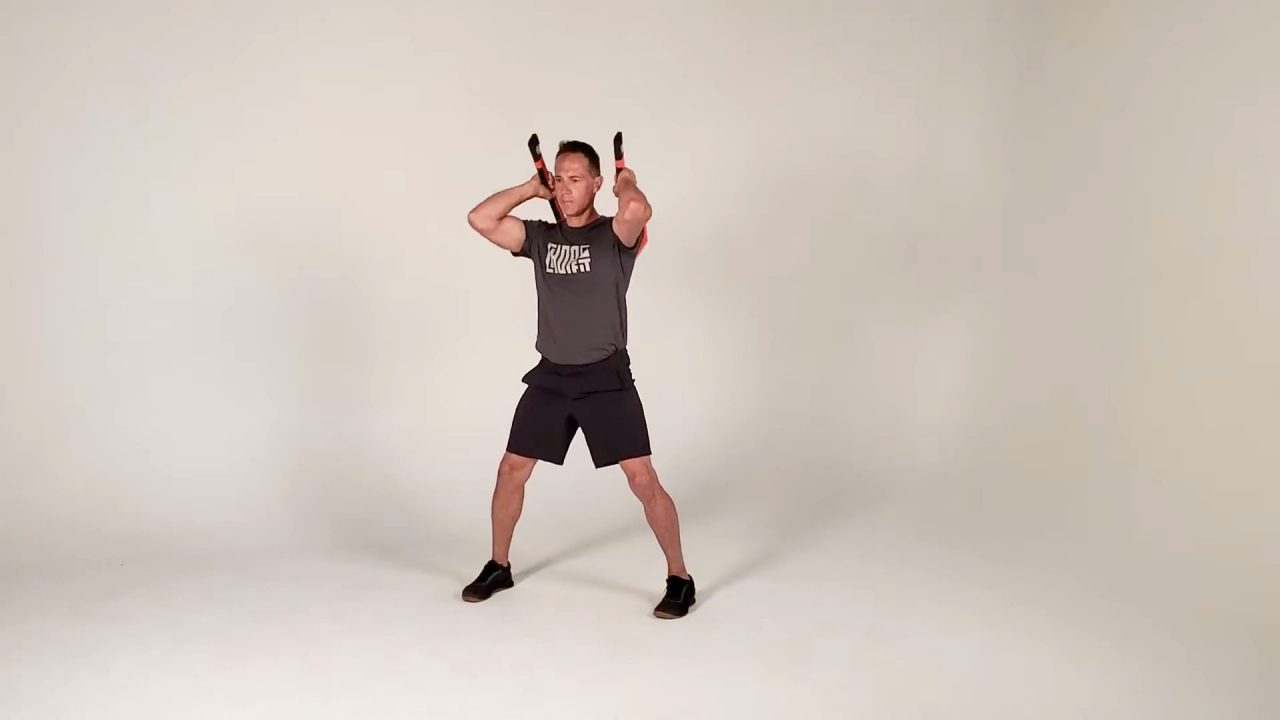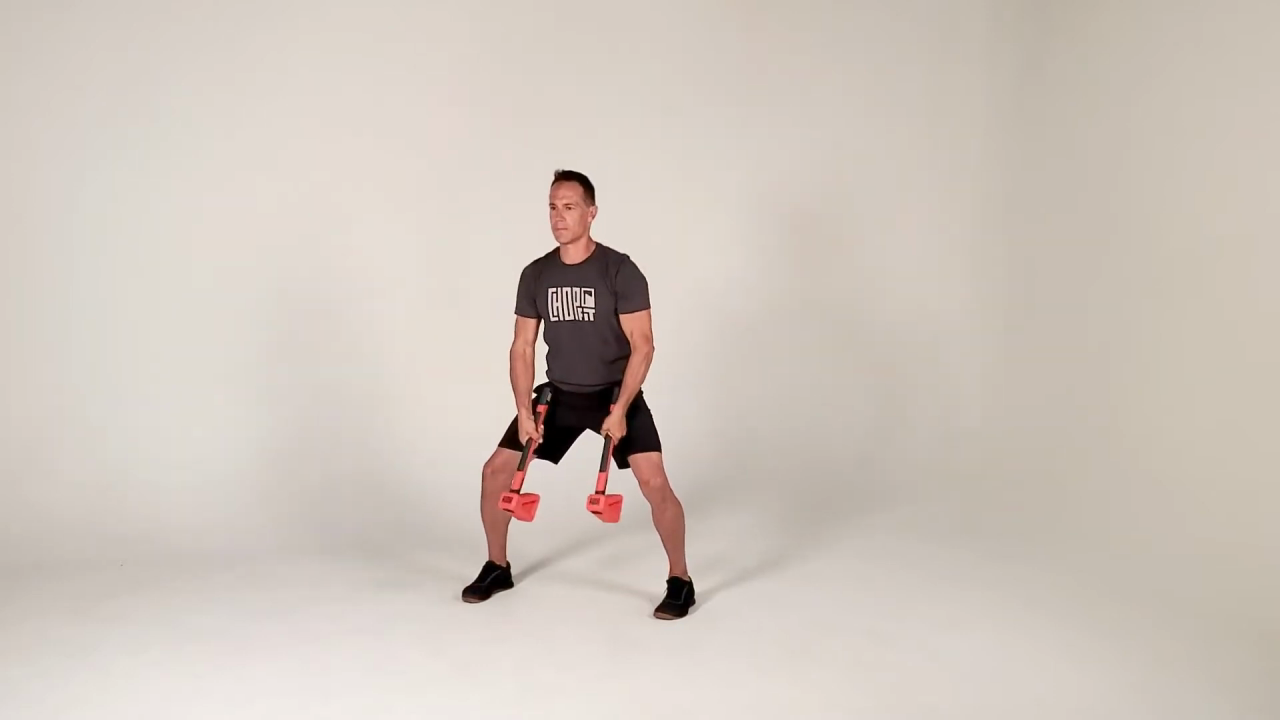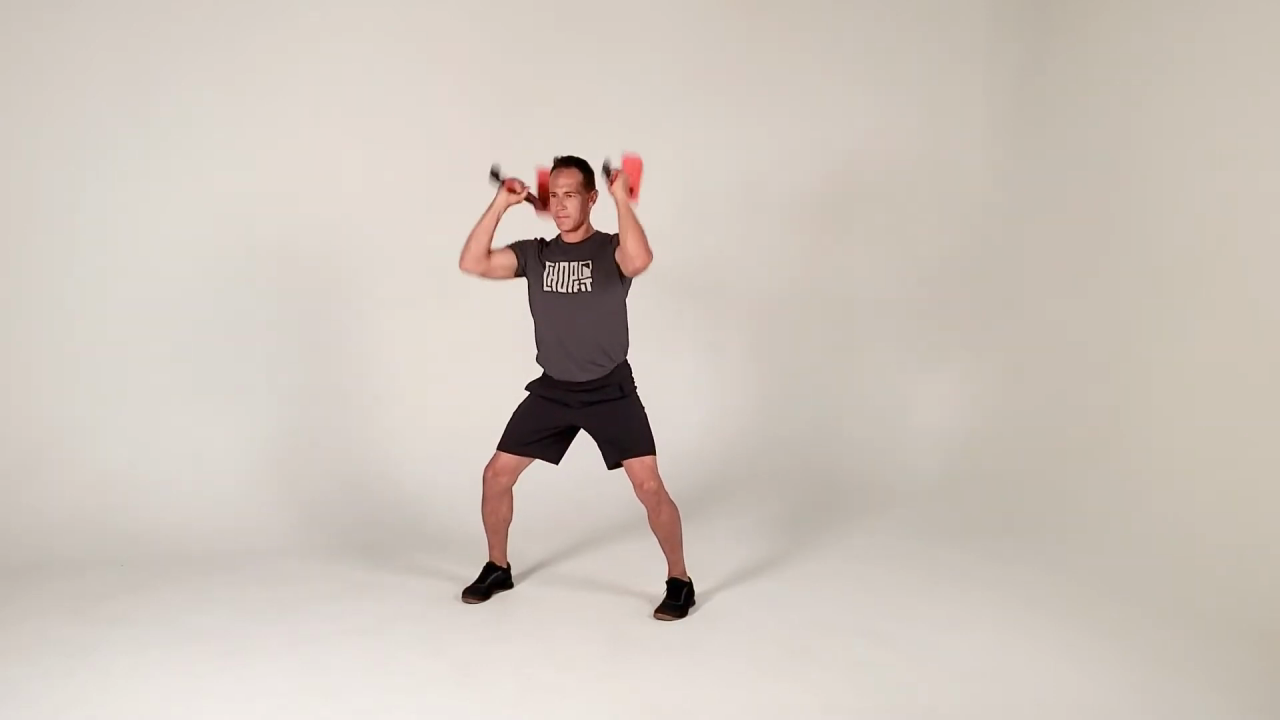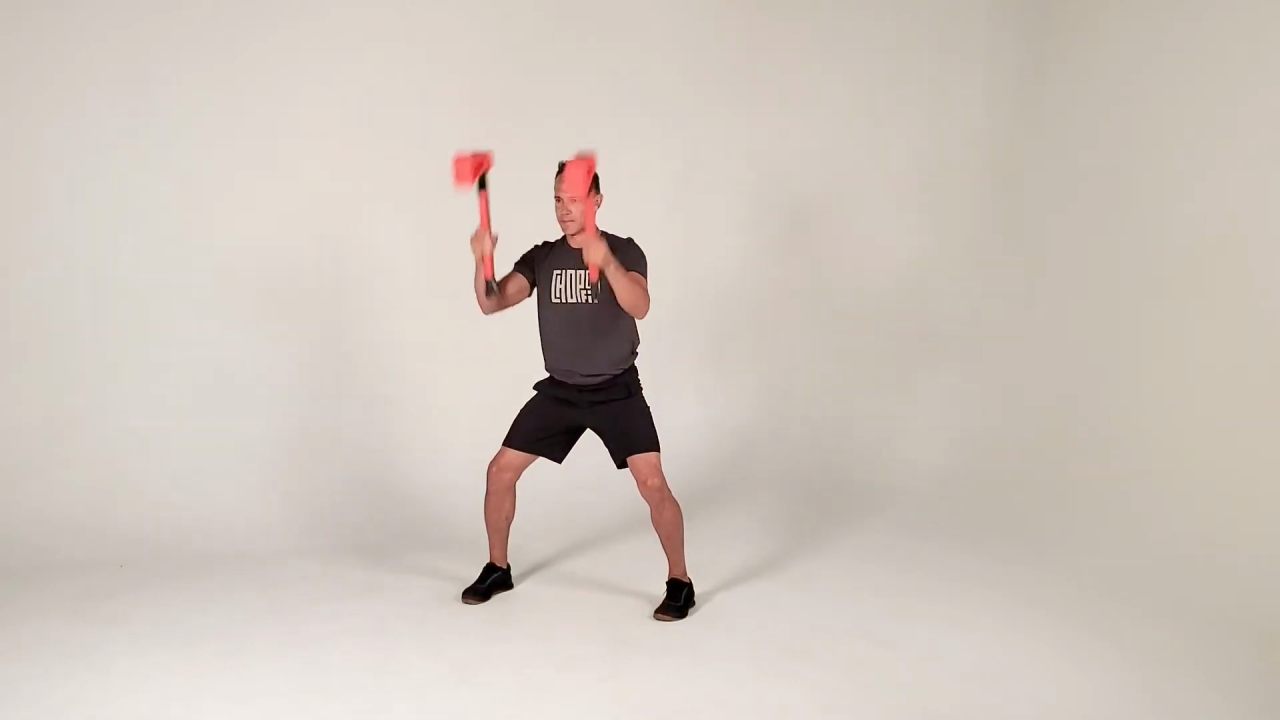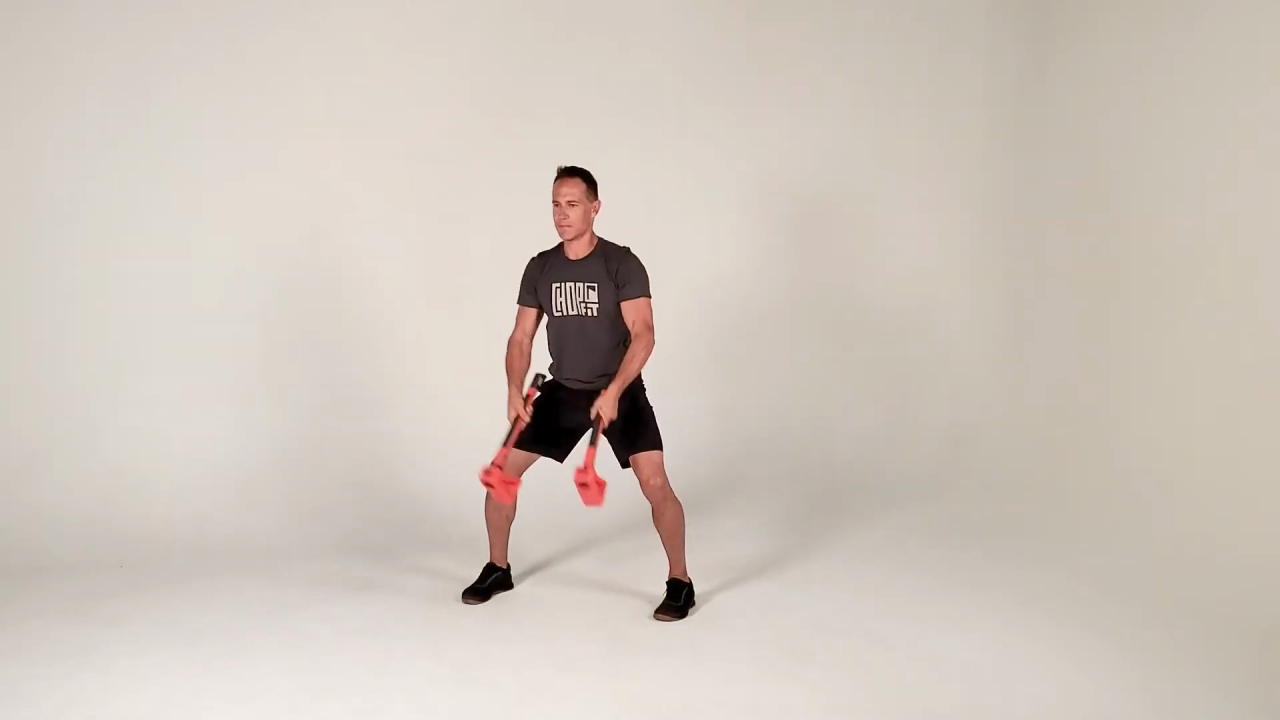
dt=1s
person 1, frame 1
left shoulder: (616, 234)
right shoulder: (540, 235)
left elbow: (639, 209)
right elbow: (479, 219)
left wrist: (626, 185)
right wrist: (530, 190)
left hip: (606, 379)
right hip: (550, 378)
left knee: (642, 479)
right knee: (511, 470)
left ankle: (679, 579)
right ankle: (498, 566)
person 1, frame 2
left shoulder: (620, 270)
right shoulder: (535, 275)
left elbow: (642, 346)
right elbow: (522, 348)
left wrist: (620, 410)
right wrist: (524, 410)
left hip: (616, 395)
right hip: (559, 395)
left knee: (654, 483)
right knee: (495, 472)
left ankle: (680, 581)
right ankle: (497, 568)
person 1, frame 3
left shoulder: (612, 249)
right shoulder: (533, 254)
left elbow: (641, 260)
right elbow: (471, 263)
left wrist: (623, 199)
right wrist: (501, 202)
left hip: (609, 390)
right hip: (552, 390)
left knee: (649, 486)
right knee: (496, 475)
left ankle: (679, 581)
right ankle: (497, 568)
person 1, frame 4
left shoulder: (624, 250)
right shoulder: (540, 257)
left elbow: (639, 307)
right elbow: (492, 303)
left wrist: (605, 260)
right wrist: (481, 263)
left hip: (616, 390)
right hip: (559, 389)
left knee: (652, 483)
right knee: (500, 470)
left ankle: (679, 583)
right ankle: (497, 568)
person 1, frame 5
left shoulder: (622, 264)
right shoulder: (539, 268)
left elbow: (643, 336)
right elbow: (522, 337)
left wrist: (613, 393)
right wrist: (515, 393)
left hip: (620, 393)
right hip: (562, 390)
left knee: (655, 483)
right knee: (501, 471)
left ankle: (679, 582)
right ankle: (497, 568)
